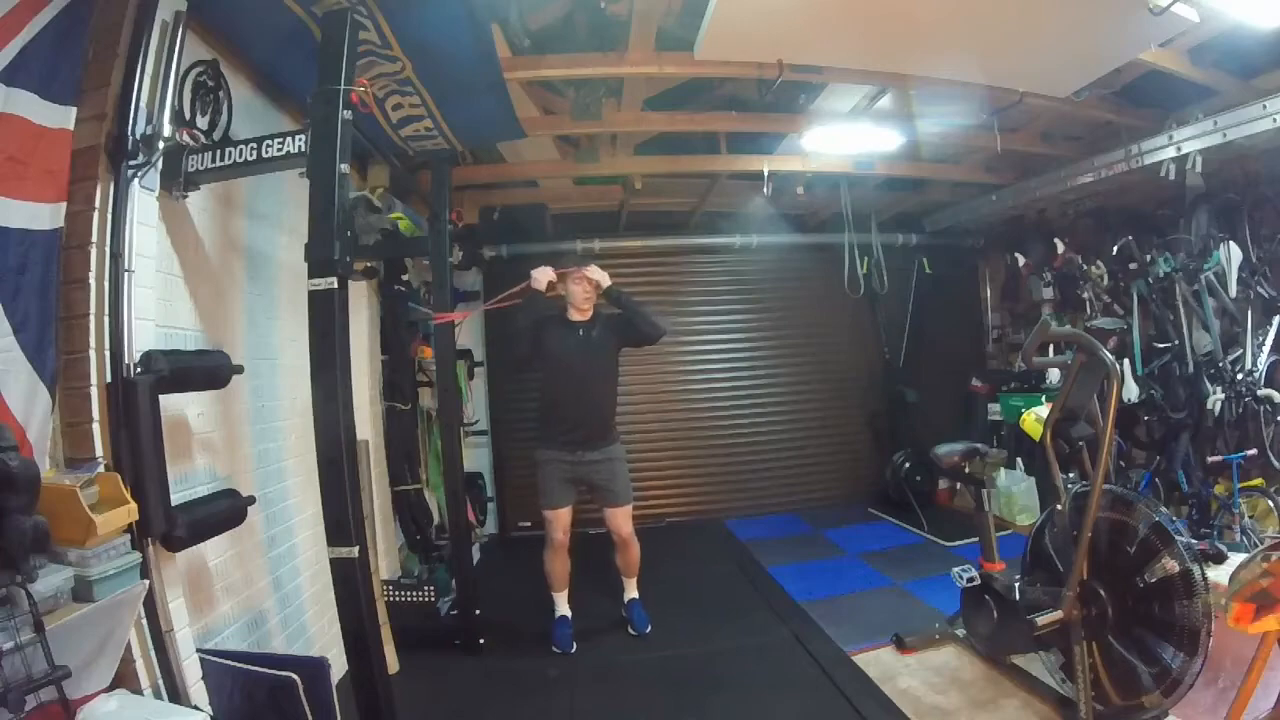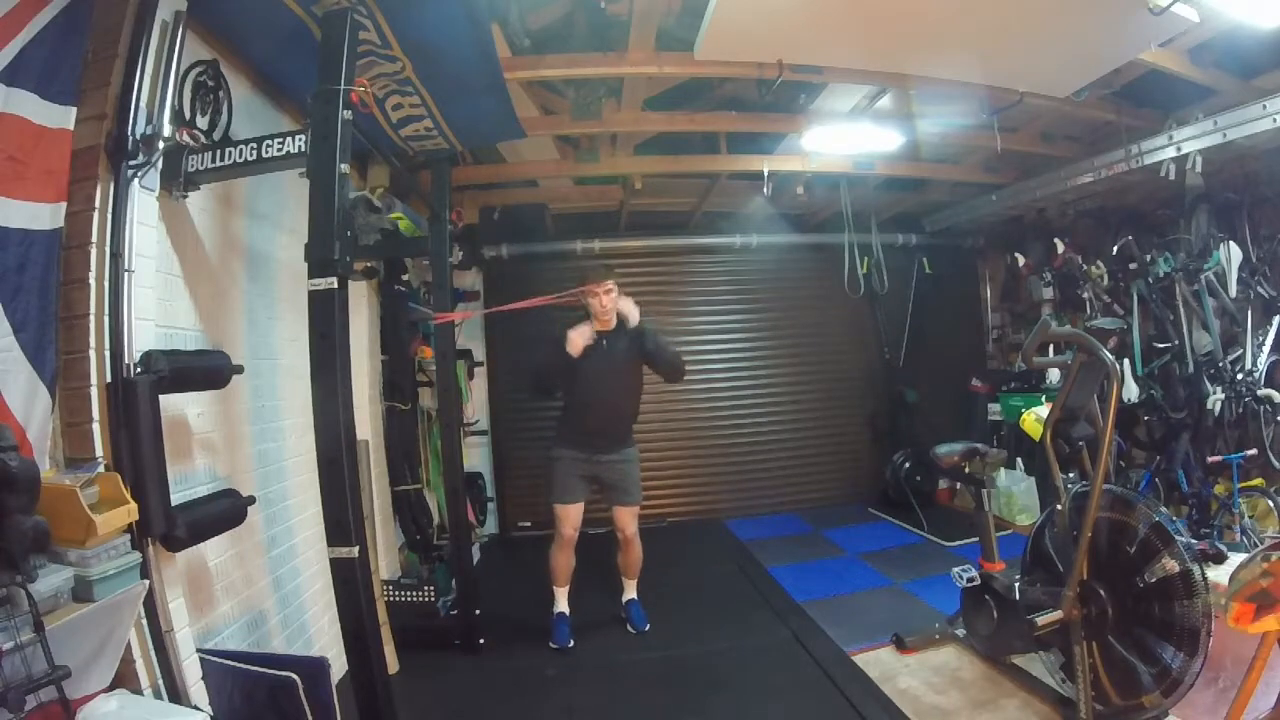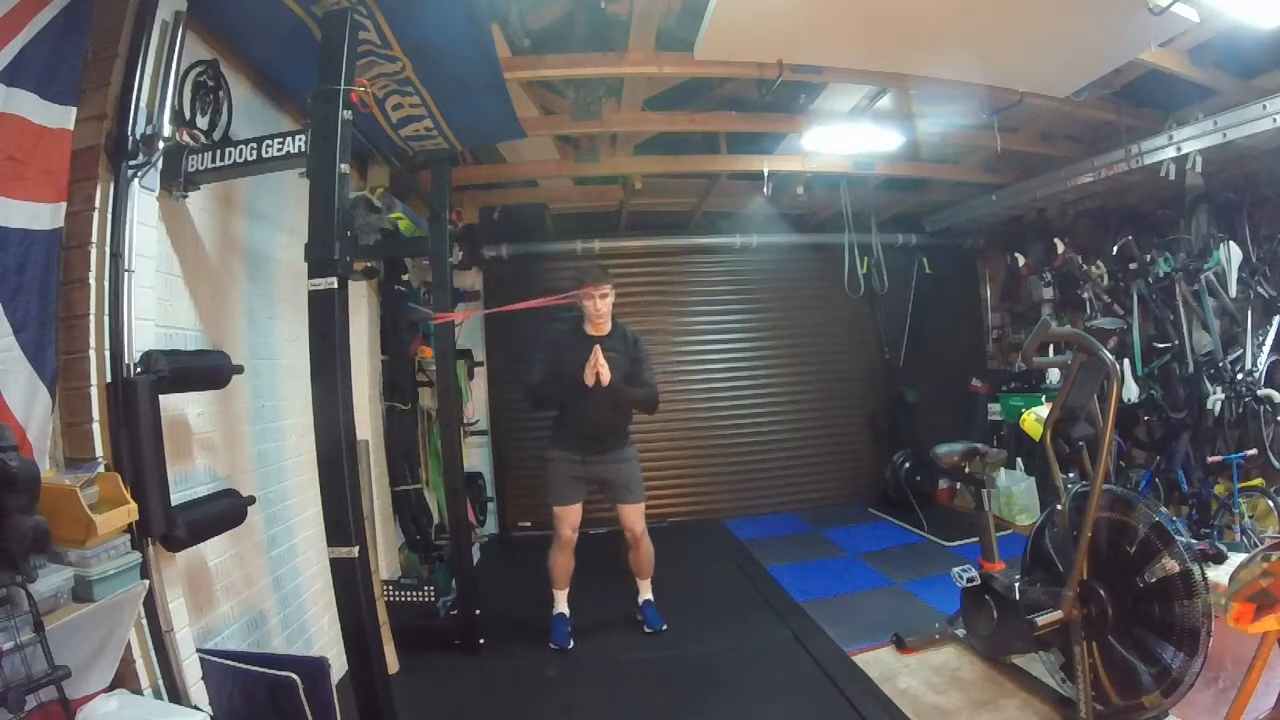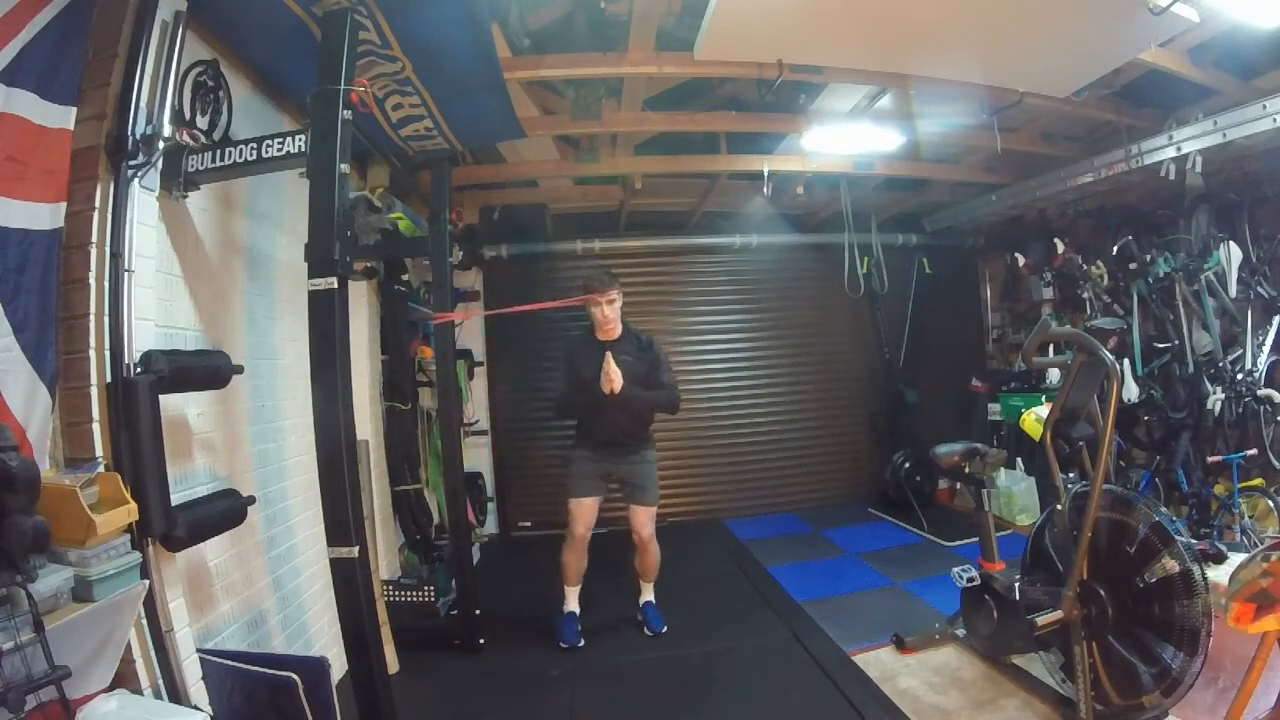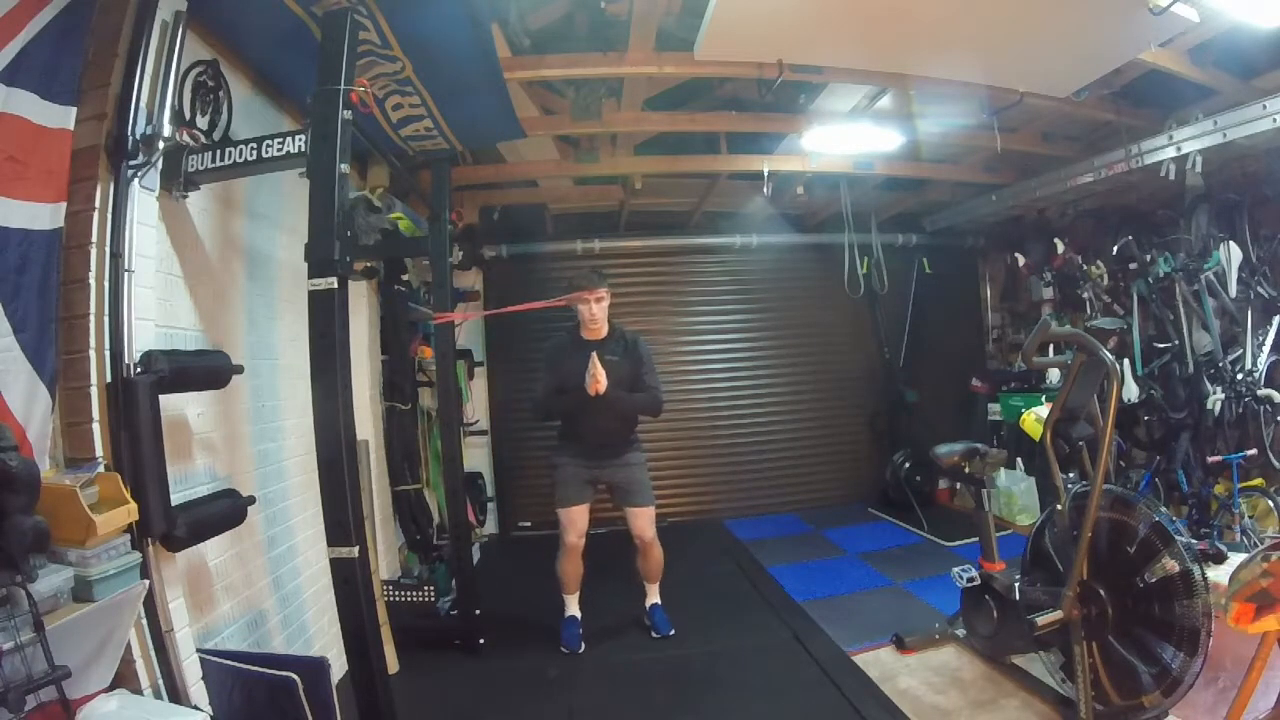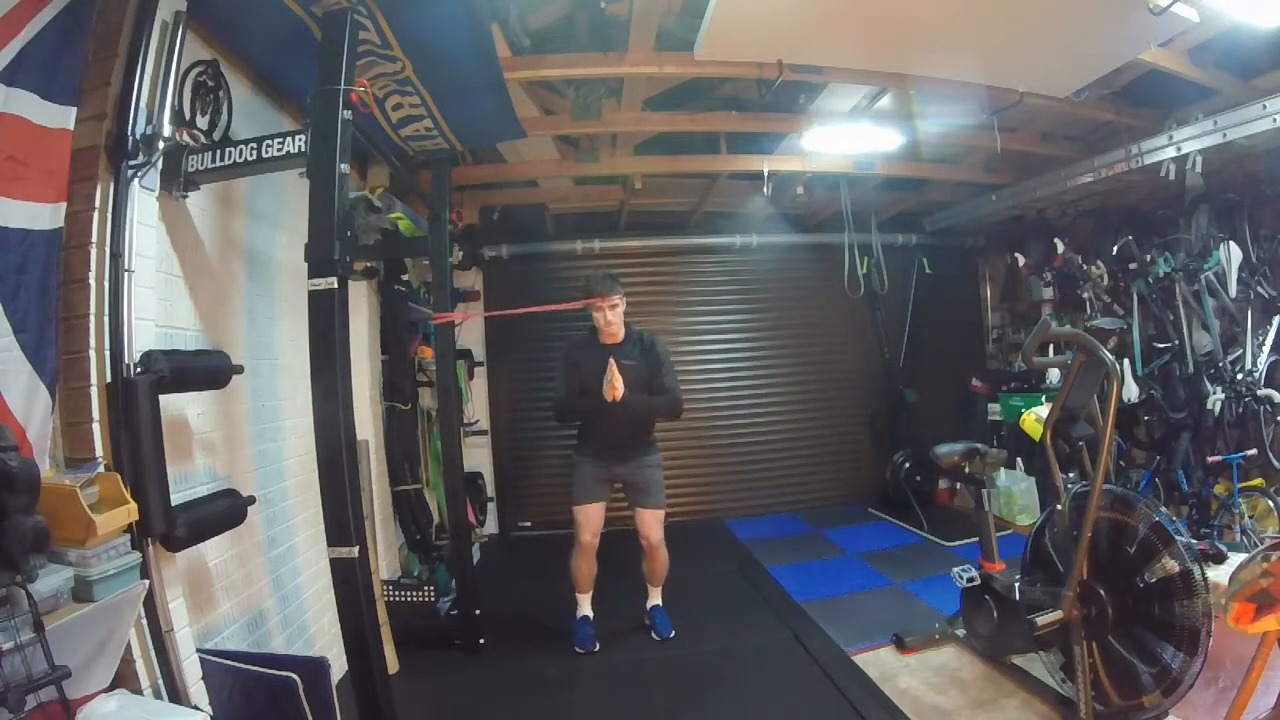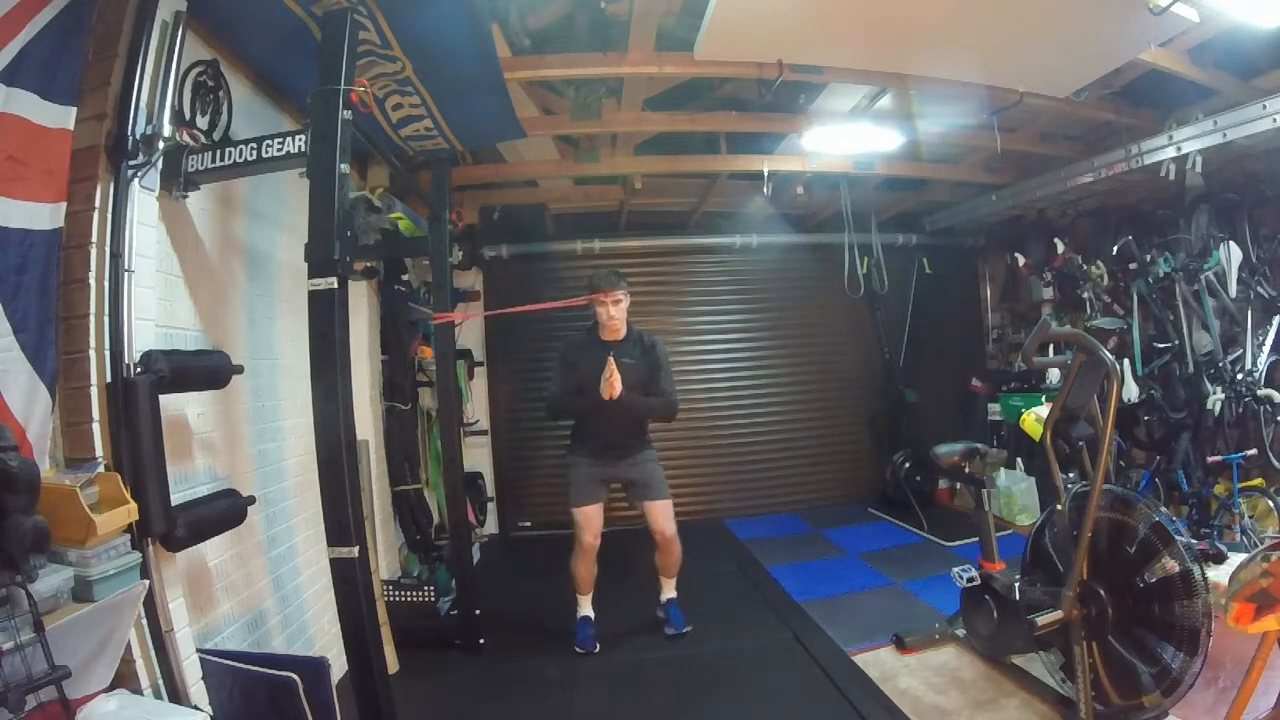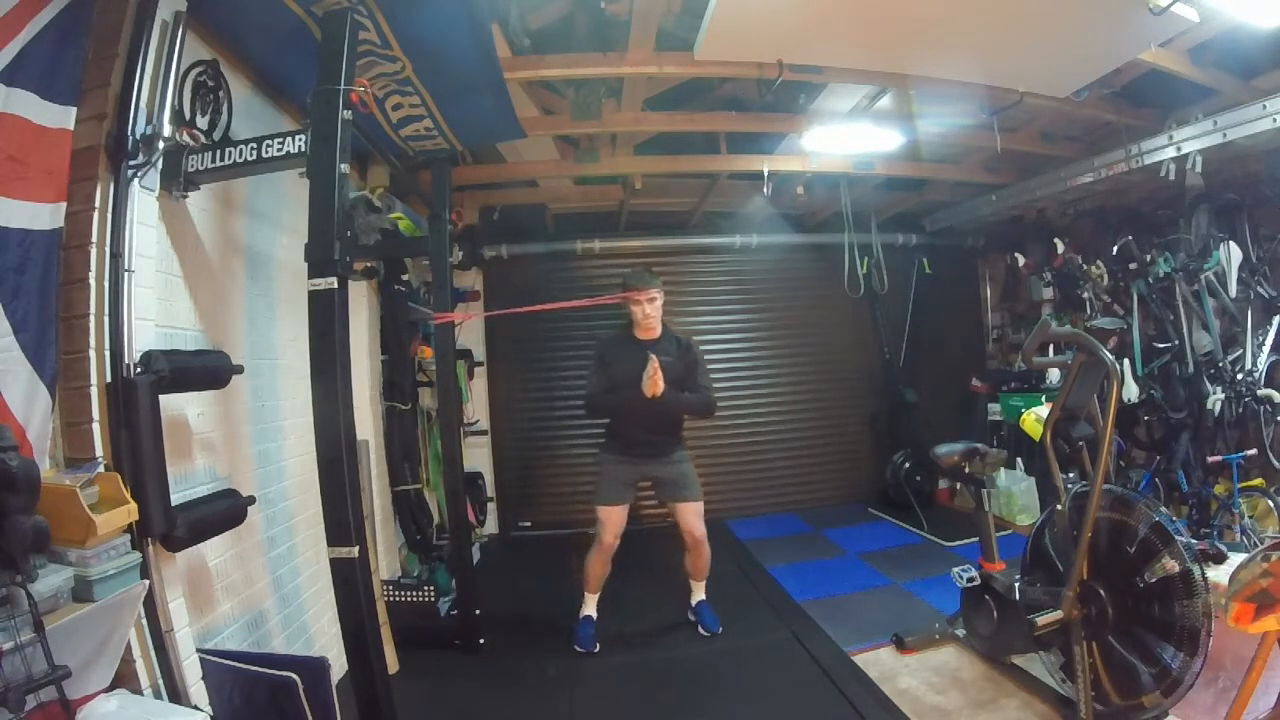
dt=0.5s
person 1, frame 1
left shoulder: (611, 326)
right shoulder: (547, 328)
left elbow: (654, 332)
right elbow: (517, 347)
left wrist: (612, 290)
right wrist: (536, 293)
left hip: (604, 449)
right hip: (556, 453)
left knee: (624, 533)
right knee: (557, 538)
left ankle: (632, 599)
right ankle: (562, 613)
person 1, frame 2
left shoulder: (635, 337)
right shoulder: (572, 337)
left elbow: (675, 371)
right elbow: (542, 386)
left wrist: (639, 326)
right wrist: (566, 354)
left hip: (619, 452)
right hip: (572, 452)
left knee: (628, 533)
right knee: (566, 534)
left ankle: (630, 598)
right ankle: (560, 610)
person 1, frame 3
left shoulder: (630, 343)
right shoulder: (561, 344)
left elbow: (651, 401)
right elbow: (537, 396)
left wrist: (611, 382)
right wrist: (581, 381)
left hip: (617, 452)
right hip: (567, 454)
left knee: (637, 531)
right knee: (565, 536)
left ankle: (645, 600)
right ankle: (560, 611)
person 1, frame 4
left shoulder: (646, 346)
right shoulder: (577, 350)
left elbow: (671, 400)
right elbow: (564, 406)
left wrist: (624, 390)
right wrist: (599, 391)
left hip: (636, 453)
right hip: (588, 453)
left knee: (645, 535)
right knee: (578, 533)
left ankle: (646, 601)
right ankle: (570, 609)
person 1, frame 5
left shoulder: (632, 346)
right shoulder: (559, 350)
left elbow: (654, 403)
right elbow: (545, 407)
left wrist: (608, 391)
right wrist: (583, 393)
left hip: (624, 456)
right hip: (574, 459)
left knee: (646, 537)
right knee: (572, 542)
left ankle: (653, 604)
right ankle: (572, 614)
person 1, frame 6
left shoulder: (649, 347)
right shoulder: (577, 352)
left elbow: (674, 405)
right elbow: (562, 411)
left wrist: (625, 397)
right wrist: (601, 398)
left hip: (641, 456)
right hip: (592, 458)
left knee: (653, 540)
right knee: (586, 541)
left ankle: (654, 604)
right ankle: (584, 613)
person 1, frame 7
left shoulder: (649, 348)
right shoulder: (575, 350)
left elbow: (668, 408)
right elbow: (556, 407)
left wrist: (622, 396)
right wrist: (597, 396)
left hip: (637, 454)
right hip: (588, 458)
left knee: (666, 533)
right knee: (587, 542)
left ankle: (668, 599)
right ankle: (585, 614)
person 1, frame 8
left shoulder: (683, 347)
right shoulder: (609, 348)
left elbow: (706, 405)
right elbow: (593, 406)
left wrist: (664, 393)
right wrist: (639, 393)
left hip: (670, 455)
right hip: (619, 456)
left knee: (696, 535)
right knee: (606, 540)
left ankle: (699, 601)
right ankle: (588, 613)
